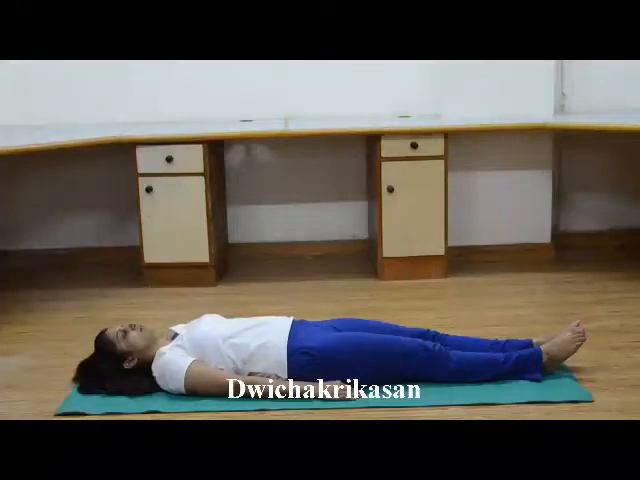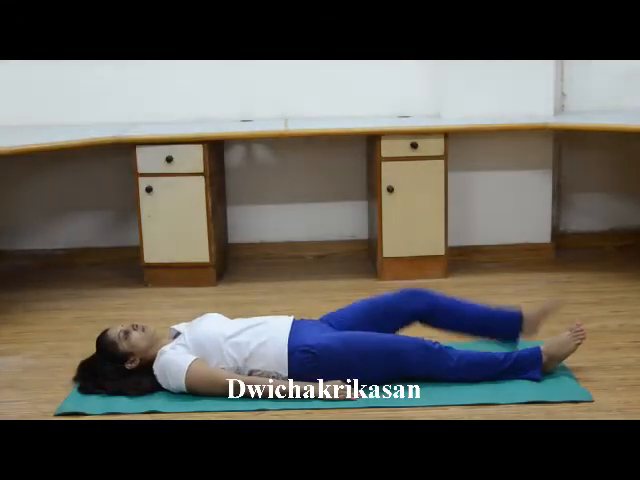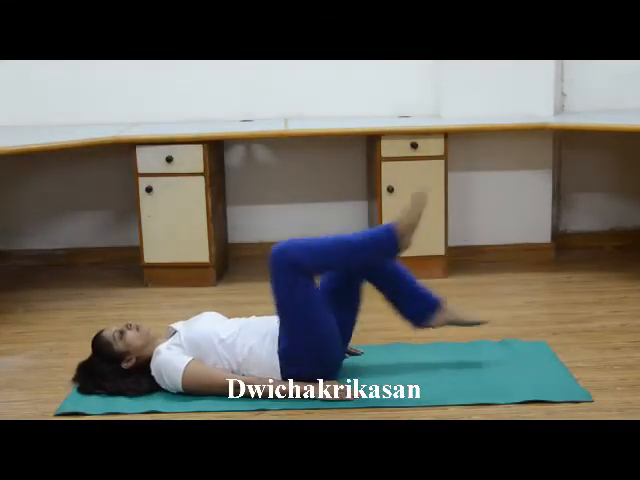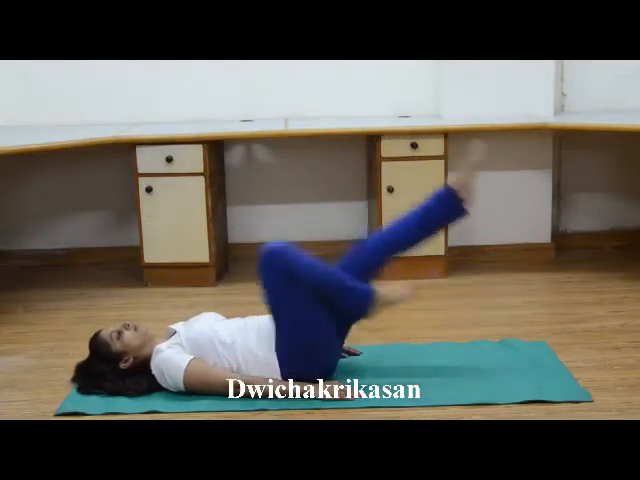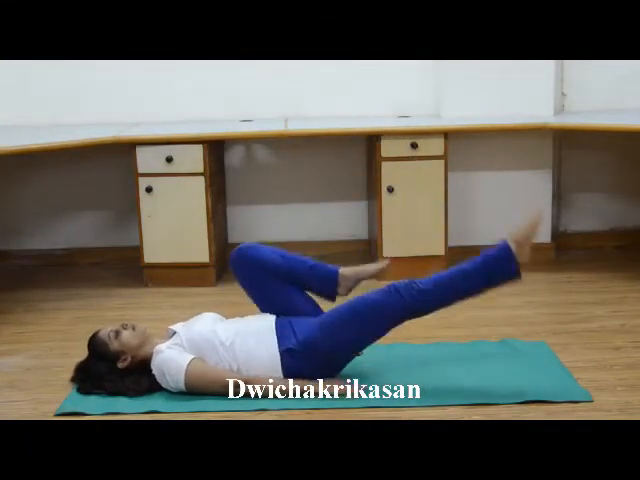
dt=1s
person 1, frame 1
left shoulder: (179, 332)
right shoulder: (166, 367)
right elbow: (238, 383)
right wrist: (310, 388)
left hip: (302, 330)
right hip: (302, 356)
left knee: (422, 336)
right knee: (427, 357)
left ankle: (529, 345)
right ankle: (538, 360)
person 1, frame 2
left shoulder: (180, 332)
right shoulder: (167, 365)
right elbow: (234, 384)
right wrist: (310, 388)
left hip: (305, 329)
right hip: (304, 356)
left knee: (412, 300)
right knee: (424, 356)
left ankle: (519, 323)
right ankle: (536, 359)
person 1, frame 3
left shoulder: (178, 332)
right shoulder: (164, 364)
right elbow: (230, 384)
right wrist: (306, 388)
left hip: (317, 341)
right hip: (307, 361)
left knee: (364, 252)
right knee: (286, 254)
left ankle: (427, 311)
right ankle: (393, 236)
person 1, frame 4
left shoulder: (178, 333)
right shoulder: (165, 364)
right elbow: (234, 384)
right wrist: (307, 388)
left hip: (295, 329)
right hip: (304, 360)
left knee: (369, 254)
right knee: (276, 256)
left ankle: (453, 196)
right ankle: (367, 301)
person 1, frame 5
left shoulder: (174, 337)
right shoulder: (166, 365)
right elbow: (233, 381)
right wrist: (299, 385)
left hip: (293, 327)
right hip: (304, 353)
left knee: (245, 255)
right knee: (399, 297)
left ankle: (339, 279)
right ankle: (507, 258)
